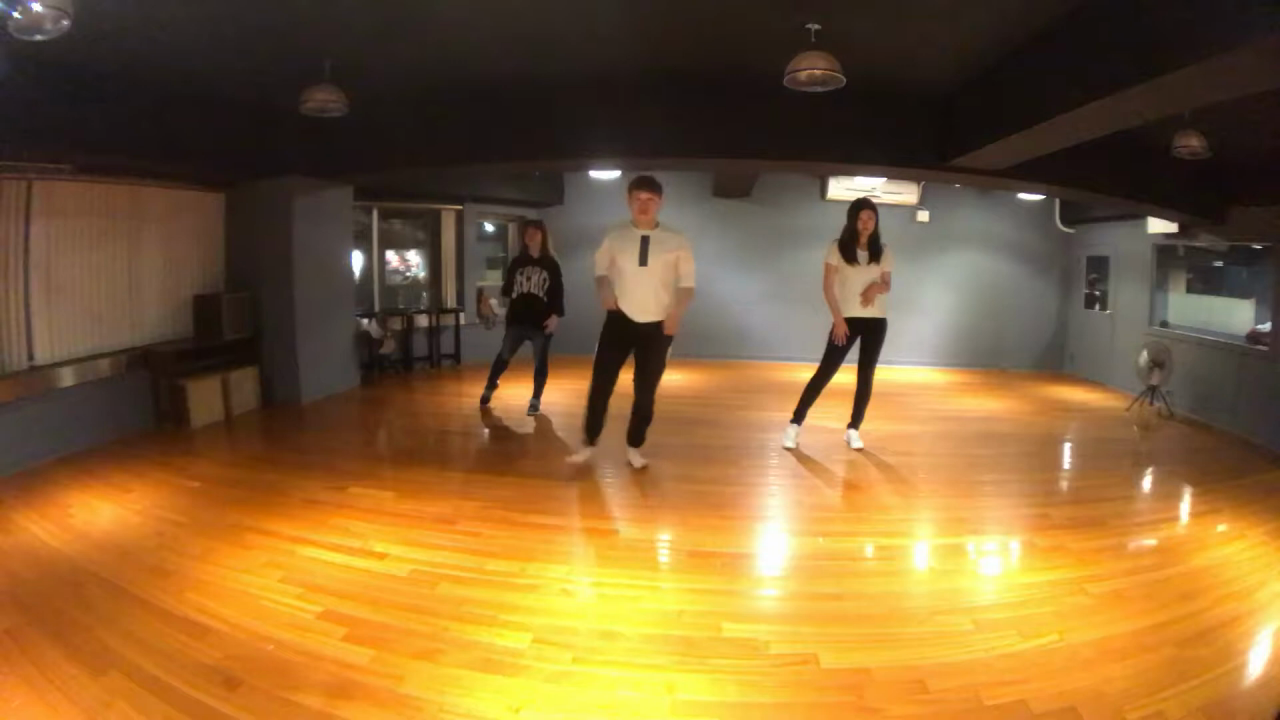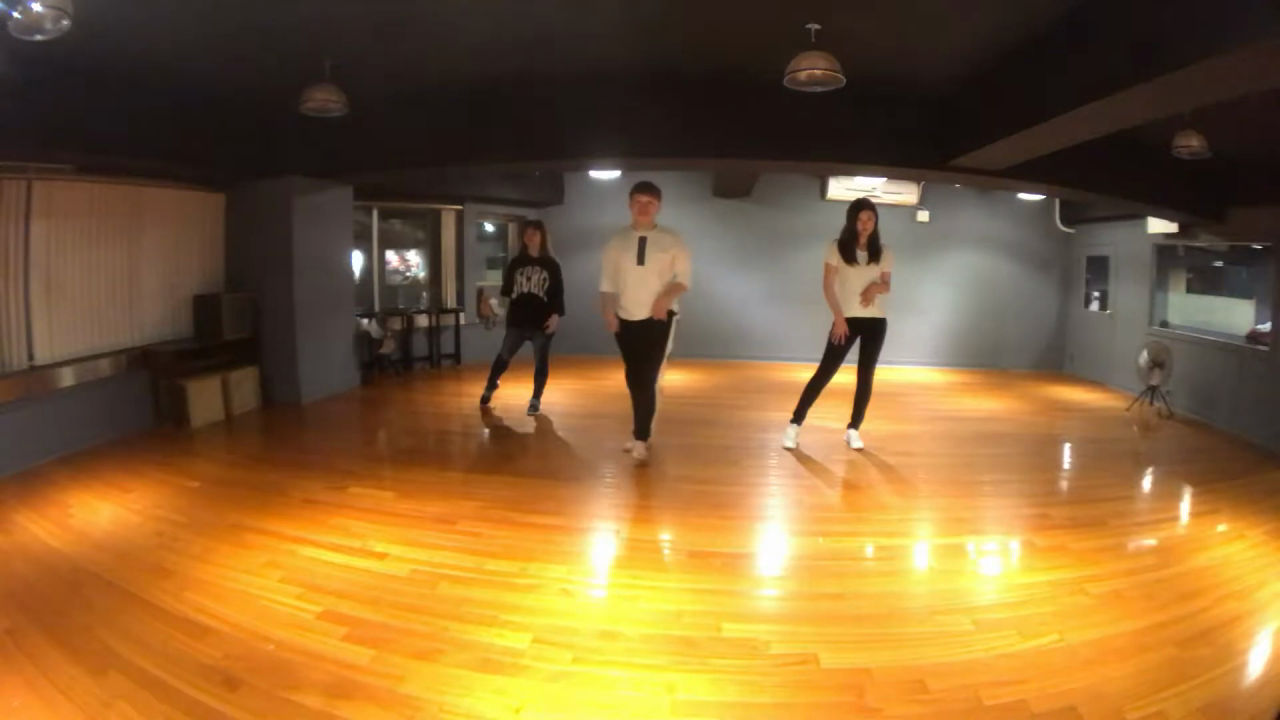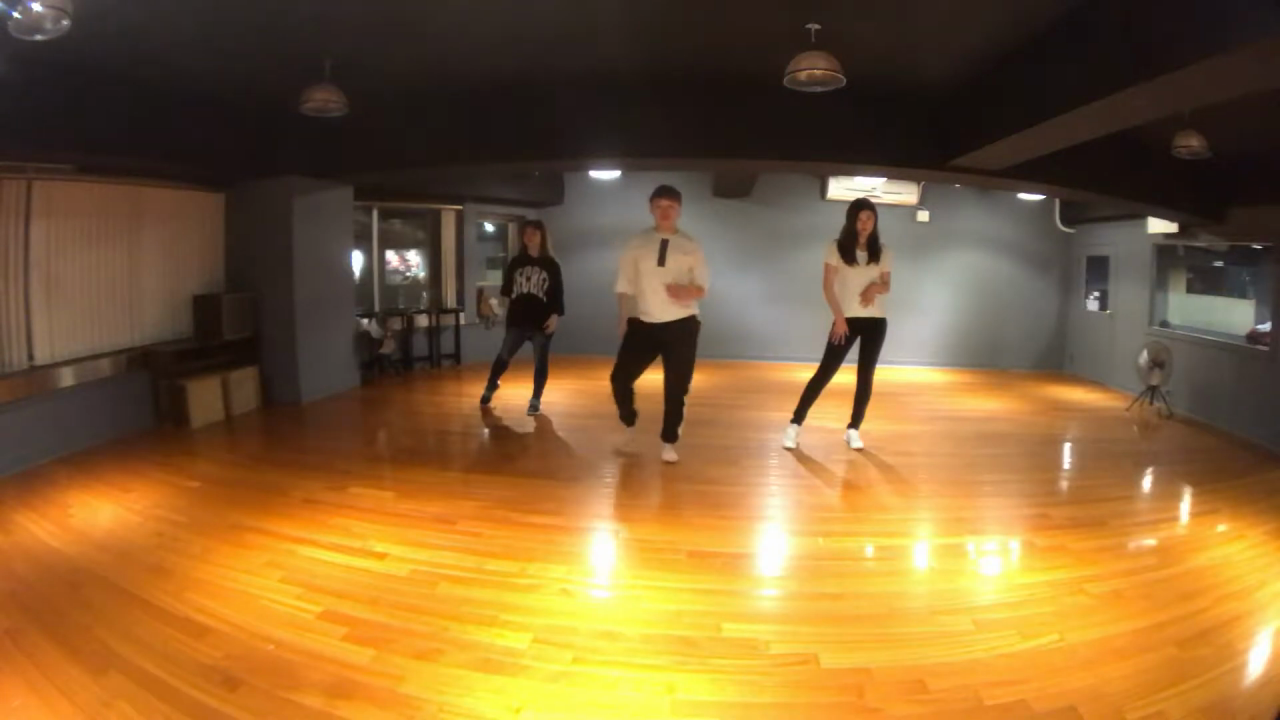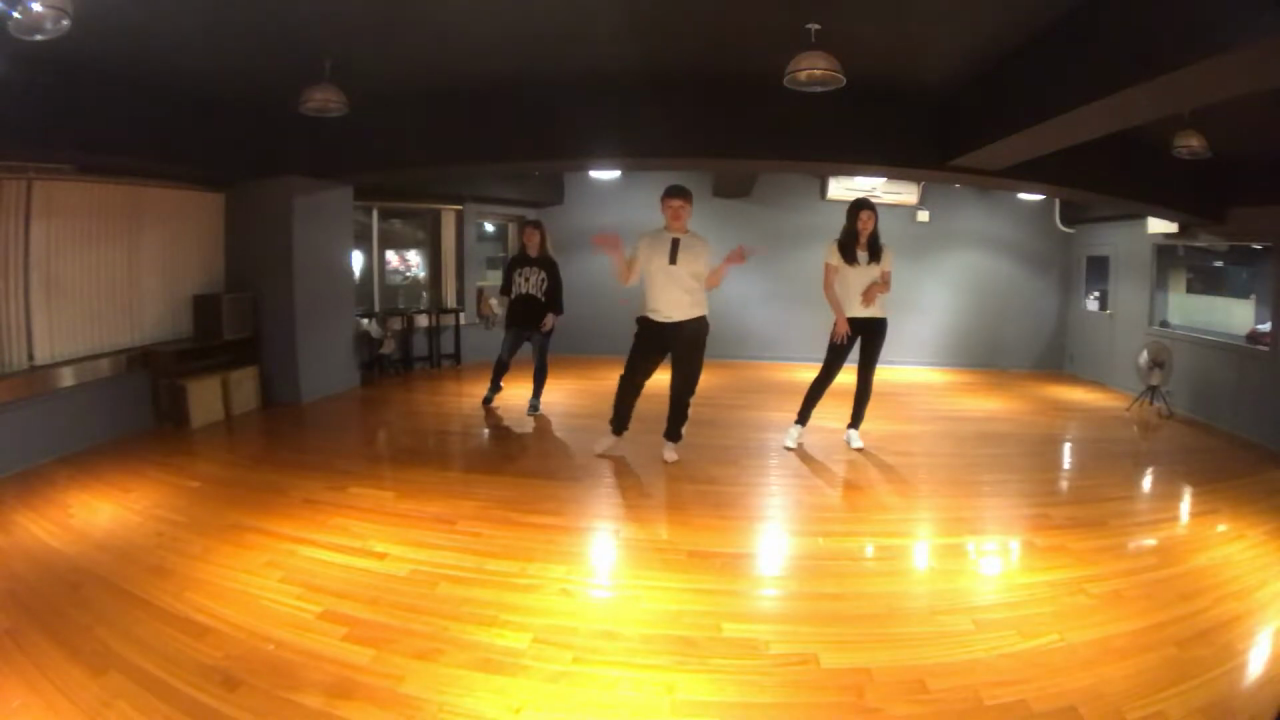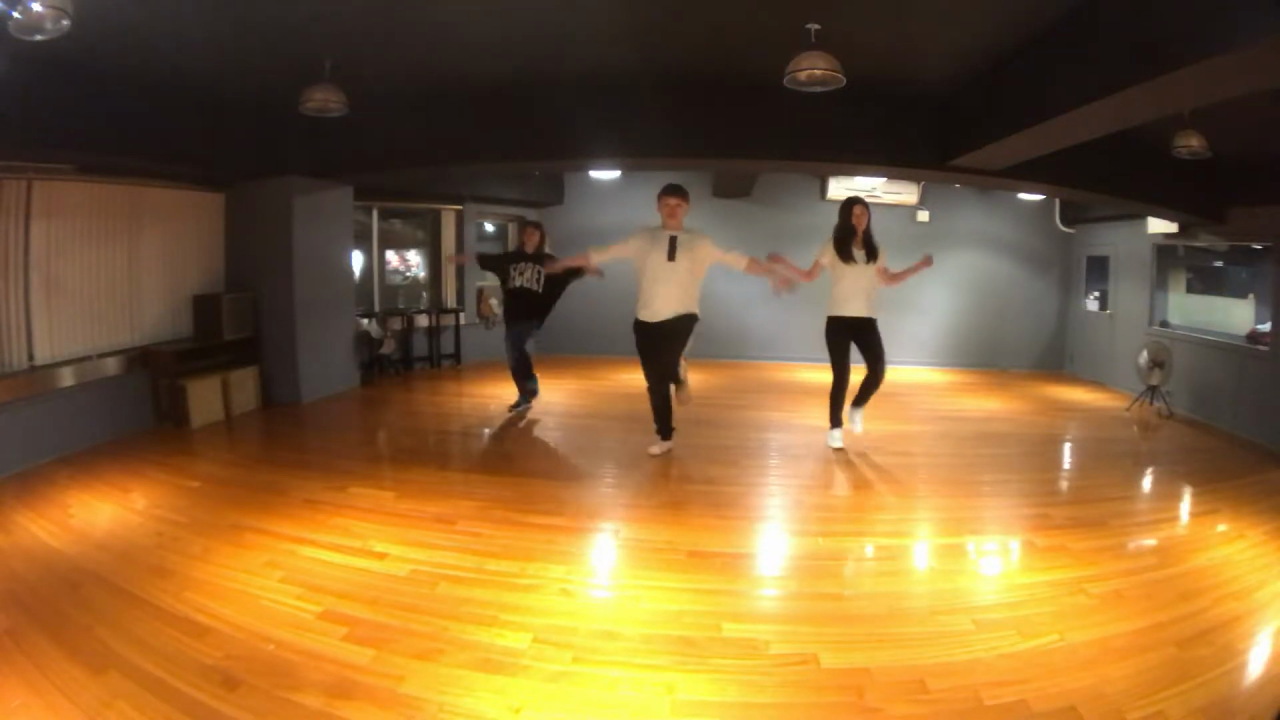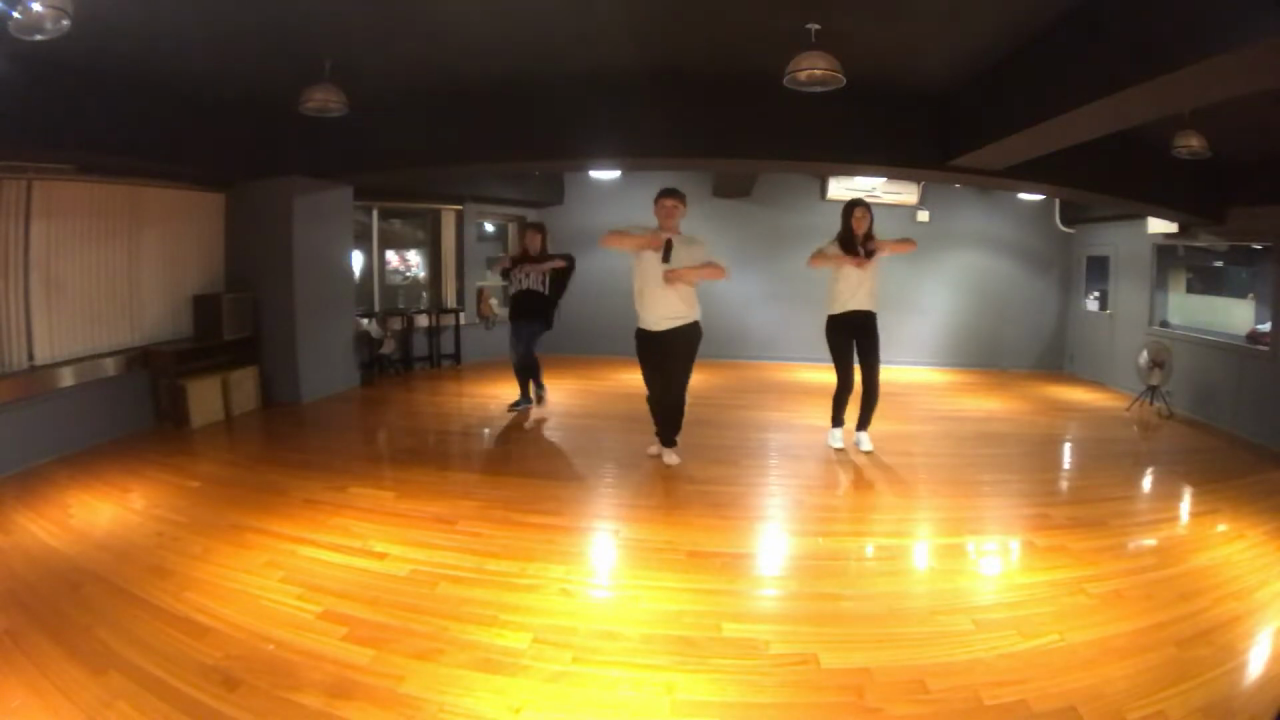
dt=0.5s
person 1, frame 1
left shoulder: (675, 241)
right shoulder: (615, 237)
left elbow: (688, 281)
right elbow: (601, 269)
left wrist: (676, 312)
right wrist: (606, 290)
left hip: (657, 324)
right hip: (620, 319)
left knee: (646, 389)
right knee: (602, 381)
left ankle: (634, 446)
right ankle: (589, 444)
person 1, frame 2
left shoulder: (672, 240)
right shoulder: (617, 242)
left elbow: (684, 278)
right elbow: (607, 282)
left wrist: (665, 297)
right wrist: (608, 311)
left hip: (659, 318)
right hip: (626, 321)
left knee: (647, 379)
right knee: (634, 380)
left ankle: (641, 440)
right ankle: (641, 434)
person 1, frame 3
left shoulder: (691, 246)
right shoulder: (636, 244)
left elbow: (702, 286)
right elbow: (625, 284)
left wrist: (687, 290)
right wrist: (625, 318)
left hip: (681, 324)
right hip: (644, 323)
left knee: (676, 387)
right knee: (621, 377)
left ankle: (669, 441)
right ankle: (630, 424)
person 1, frame 4
left shoulder: (700, 245)
right shoulder: (648, 242)
left elbow: (709, 284)
right elbow: (628, 278)
left wrist: (727, 263)
right wrist: (617, 253)
left hip: (691, 325)
right hip: (654, 322)
left knee: (683, 387)
right knee: (632, 377)
left ankle: (671, 440)
right ankle: (615, 432)
person 1, frame 5
left shoulder: (700, 242)
right shoulder: (642, 239)
left elbow: (738, 260)
right elbow: (605, 253)
left wrist: (774, 274)
right wrist: (569, 262)
left hip: (681, 318)
right hip: (647, 322)
left knee: (669, 366)
right knee: (655, 382)
right ankle: (664, 436)
person 1, frame 6
left shoulder: (694, 246)
right shoulder: (642, 238)
left elbow: (719, 272)
right elbow: (608, 240)
left wrist: (683, 272)
right wrist: (645, 240)
left hip: (683, 328)
right hip: (648, 330)
left knee: (675, 389)
right knee: (655, 391)
left ankle: (668, 444)
right ankle: (662, 438)
person 2, frame 1
left shoulder: (883, 252)
right shoulder: (838, 248)
left elbow: (888, 285)
right elbow: (828, 286)
left wrist: (877, 287)
right wrist: (838, 318)
left hip: (876, 321)
right hip: (847, 319)
left knee: (866, 375)
right knee: (825, 371)
left ankle: (853, 429)
right ankle: (795, 425)
person 2, frame 2
left shoulder: (882, 252)
right shoulder: (837, 248)
left elbow: (887, 285)
right elbow: (828, 286)
left wrist: (876, 287)
right wrist: (838, 318)
left hip: (875, 321)
right hip: (846, 319)
left knee: (866, 375)
right knee: (825, 372)
left ankle: (853, 429)
right ankle: (795, 424)
person 2, frame 3
left shoulder: (882, 252)
right shoulder: (837, 248)
left elbow: (887, 285)
right elbow: (828, 286)
left wrist: (876, 287)
right wrist: (838, 317)
left hip: (876, 321)
right hip: (846, 319)
left knee: (866, 376)
right knee: (825, 372)
left ankle: (853, 429)
right ankle: (795, 425)
person 2, frame 4
left shoulder: (882, 252)
right shoulder: (837, 248)
left elbow: (887, 285)
right elbow: (828, 286)
left wrist: (877, 287)
right wrist: (840, 317)
left hip: (876, 321)
right hip: (847, 320)
left knee: (865, 377)
right knee: (828, 373)
left ankle: (853, 429)
right ankle: (799, 425)
person 2, frame 5
left shoulder: (874, 249)
right shoulder: (833, 246)
left elbow: (888, 279)
right elbow: (809, 276)
left wrist: (917, 268)
right wrist: (785, 264)
left hip: (866, 320)
right hip: (838, 320)
left knee: (877, 371)
right knee: (841, 376)
left ankle: (856, 408)
right ankle: (835, 428)
person 2, frame 6
left shoulder: (876, 247)
right shoulder: (837, 247)
left elbow: (911, 245)
right elbow: (813, 261)
left wrist: (883, 245)
right wrist: (849, 259)
left hip: (866, 319)
right hip: (839, 319)
left knee: (871, 381)
right knee: (846, 380)
left ankle: (862, 432)
right ankle: (836, 428)
person 3, frame 1
left shoulder: (551, 265)
right shoulder: (517, 263)
left elbow: (558, 293)
right elbow: (507, 289)
left wrist: (555, 316)
left hip: (541, 321)
right hip: (517, 318)
left knee: (540, 360)
right knee: (504, 355)
left ankle: (535, 400)
right ankle: (490, 386)
person 3, frame 2
left shoulder: (551, 264)
right shoulder: (516, 263)
left elbow: (558, 293)
right elbow: (507, 289)
left wrist: (556, 315)
left hip: (542, 321)
right hip: (518, 319)
left knee: (541, 361)
right knee: (504, 355)
left ankle: (536, 400)
right ankle: (490, 386)
person 3, frame 3
left shoulder: (551, 265)
right shoulder: (516, 263)
left elbow: (558, 293)
right elbow: (507, 289)
left wrist: (555, 315)
left hip: (542, 321)
right hip: (518, 319)
left knee: (541, 361)
right knee: (504, 355)
left ankle: (535, 400)
right ankle: (491, 386)
person 3, frame 4
left shoulder: (549, 264)
right shoulder: (515, 262)
left elbow: (556, 293)
right elbow: (506, 290)
left wrist: (553, 314)
right wrist: (508, 309)
left hip: (540, 321)
right hip: (517, 319)
left knee: (539, 361)
right knee: (504, 355)
left ankle: (535, 400)
right ankle: (494, 387)
person 3, frame 5
left shoulder: (547, 260)
right shoulder: (510, 257)
left elbow: (567, 270)
right elbow: (488, 260)
left wrist: (586, 269)
right wrist: (466, 258)
left hip: (532, 314)
right hip: (513, 314)
left knee: (517, 348)
right knee: (513, 357)
left ankle: (532, 382)
right ankle: (524, 396)
person 3, frame 6
left shoulder: (550, 260)
right shoulder: (517, 261)
left elbow: (570, 261)
right elbow: (500, 273)
left wrist: (545, 265)
right wrist: (505, 265)
left hip: (539, 316)
right hip: (518, 316)
left knee: (526, 352)
right knee: (517, 358)
left ankle: (539, 387)
right ankle: (525, 397)
